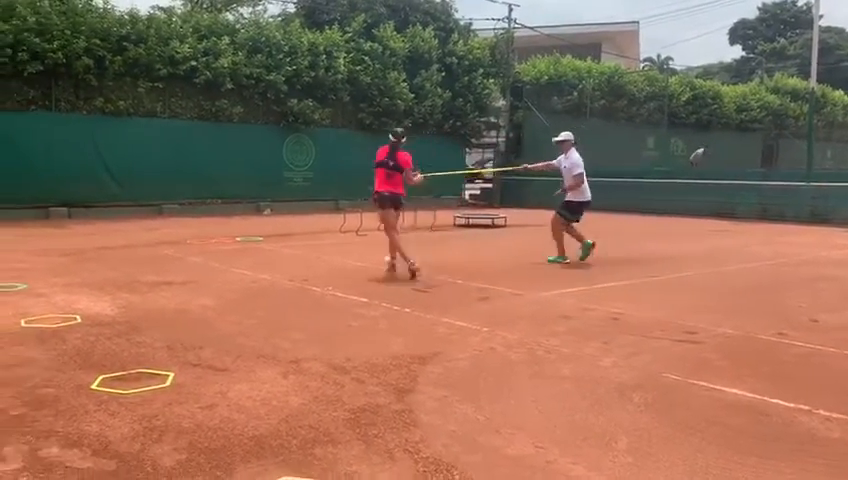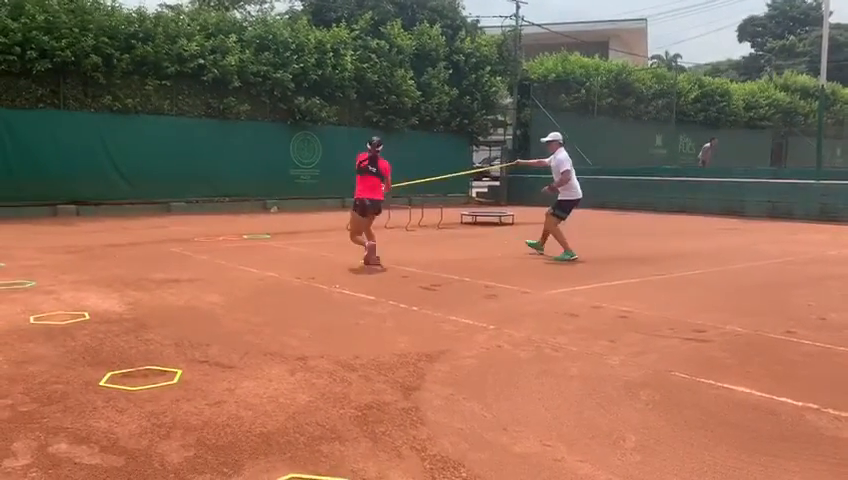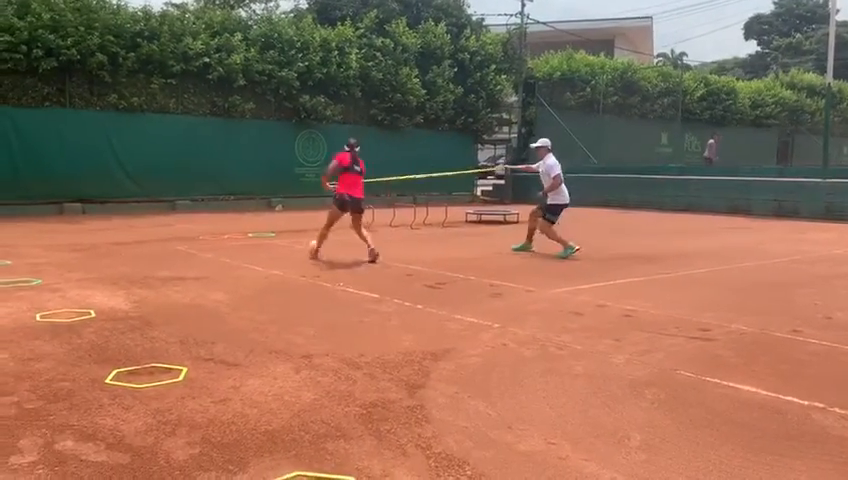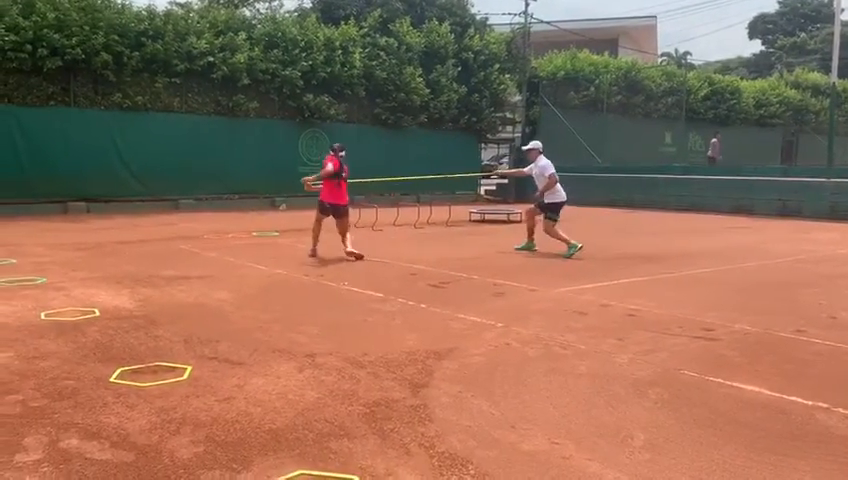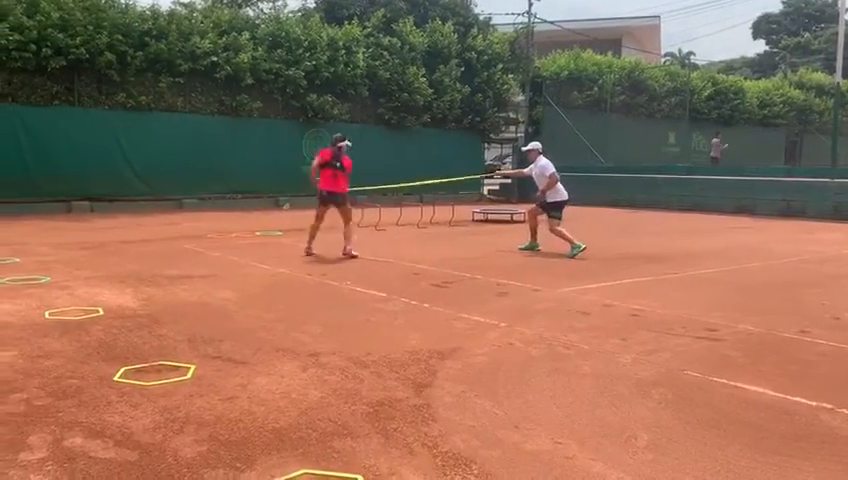
dt=0.2s
person 1, frame 1
left shoulder: (381, 151)
right shoulder: (406, 157)
right elbow: (409, 181)
right wrist: (418, 177)
left hip: (382, 195)
right hip: (397, 196)
left knee: (392, 233)
right knee: (392, 230)
left ankle: (410, 262)
right ankle: (392, 261)
person 1, frame 2
left shoulder: (361, 157)
right shoulder: (385, 164)
right elbow: (387, 187)
left hip: (362, 201)
right hip: (378, 202)
left knee: (354, 236)
right knee: (366, 228)
left ankle: (369, 245)
right ankle: (372, 256)
person 1, frame 3
left shoulder: (342, 156)
right shoulder: (361, 163)
left elbow: (329, 171)
left wrist: (326, 183)
right wrist: (335, 187)
left hip: (343, 197)
right hip: (358, 200)
left knee: (328, 225)
right knee: (358, 228)
left ankle: (315, 250)
right ankle: (371, 248)
person 1, frame 4
left shoulder: (330, 160)
right shoulder: (344, 168)
left elbow: (329, 170)
left wrist: (311, 179)
right wrist: (313, 187)
left hip: (326, 202)
right hip: (342, 204)
left knee: (318, 222)
right knee: (345, 232)
left ankle: (313, 249)
right ankle: (349, 248)
person 1, frame 5
left shoulder: (324, 152)
right shoulder: (347, 160)
left elbow: (314, 167)
left wrist: (316, 181)
left hip: (324, 192)
right hip: (339, 195)
left knee: (318, 220)
right knee: (348, 221)
left ankle: (309, 247)
right ankle: (347, 249)
person 2, frame 1
left shoulder: (574, 159)
right shoulder: (564, 158)
left elbow: (579, 181)
right elbow: (549, 165)
left wrist: (564, 190)
right wrist: (530, 167)
left hip: (577, 199)
right hip: (577, 198)
left knee: (555, 222)
right knee: (563, 223)
left ankle: (561, 256)
right ankle: (585, 243)
person 2, frame 2
left shoulder: (561, 157)
right shoulder: (555, 157)
left elbow: (566, 178)
right elbow: (542, 162)
left wrist: (551, 186)
right wrist: (523, 162)
left hip: (569, 196)
right hip: (567, 195)
left knee: (551, 223)
right knee: (549, 216)
left ankle: (569, 252)
right ankle: (540, 244)
person 2, frame 3
left shoulder: (550, 163)
right shoulder: (543, 163)
left elbow: (558, 181)
right elbow: (530, 168)
left wrist: (545, 192)
right wrist: (512, 167)
left hip: (558, 201)
right hip: (552, 199)
left knee: (544, 228)
right knee: (533, 215)
left ankle: (569, 246)
right ankle: (527, 244)
person 2, frame 4
left shoulder: (544, 164)
right shoulder: (534, 166)
left elbow: (554, 180)
right elbow: (521, 172)
left wrist: (541, 191)
right wrist: (502, 172)
left hip: (555, 199)
right hip: (549, 199)
left knee: (548, 229)
right knee: (530, 213)
left ankle: (572, 244)
right ankle: (530, 243)
person 2, frame 5
left shoulder: (543, 163)
right shoulder: (534, 166)
left elbow: (555, 179)
right elbow: (521, 172)
left wrist: (542, 191)
right wrist: (503, 173)
left hip: (557, 198)
right hip: (550, 198)
left knee: (554, 227)
right knee: (531, 213)
left ankle: (576, 245)
right ankle: (533, 243)
